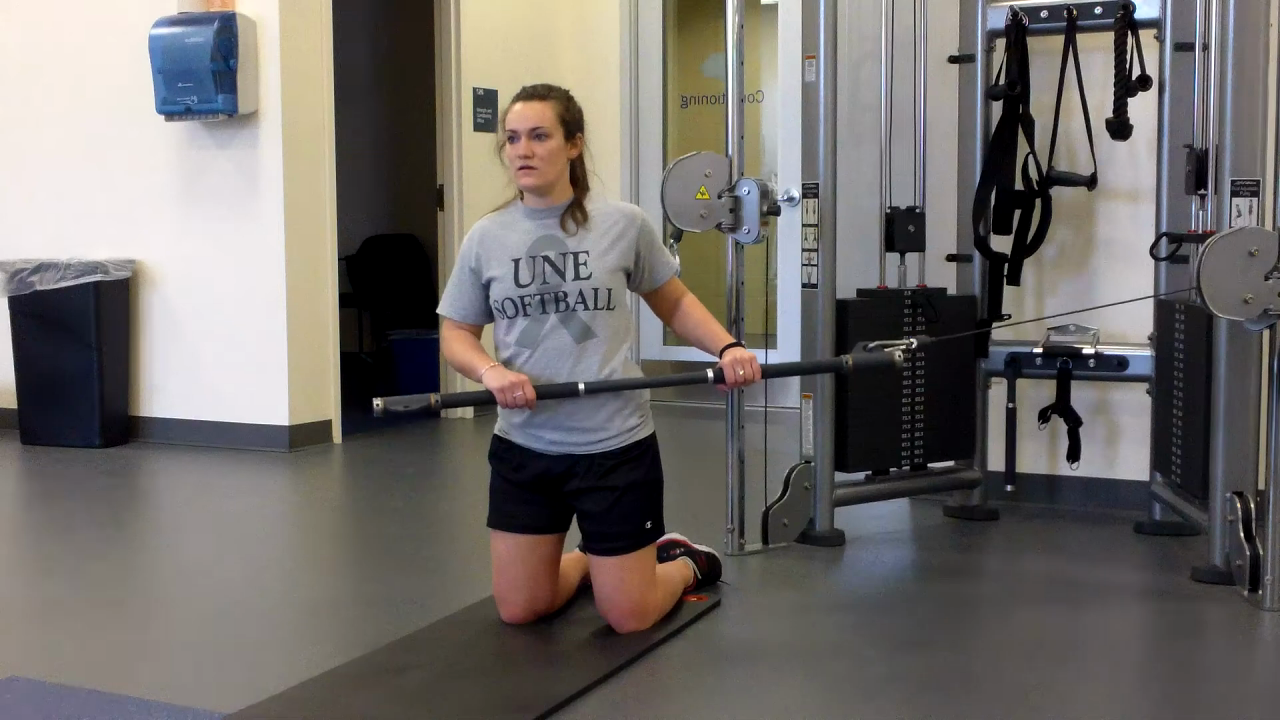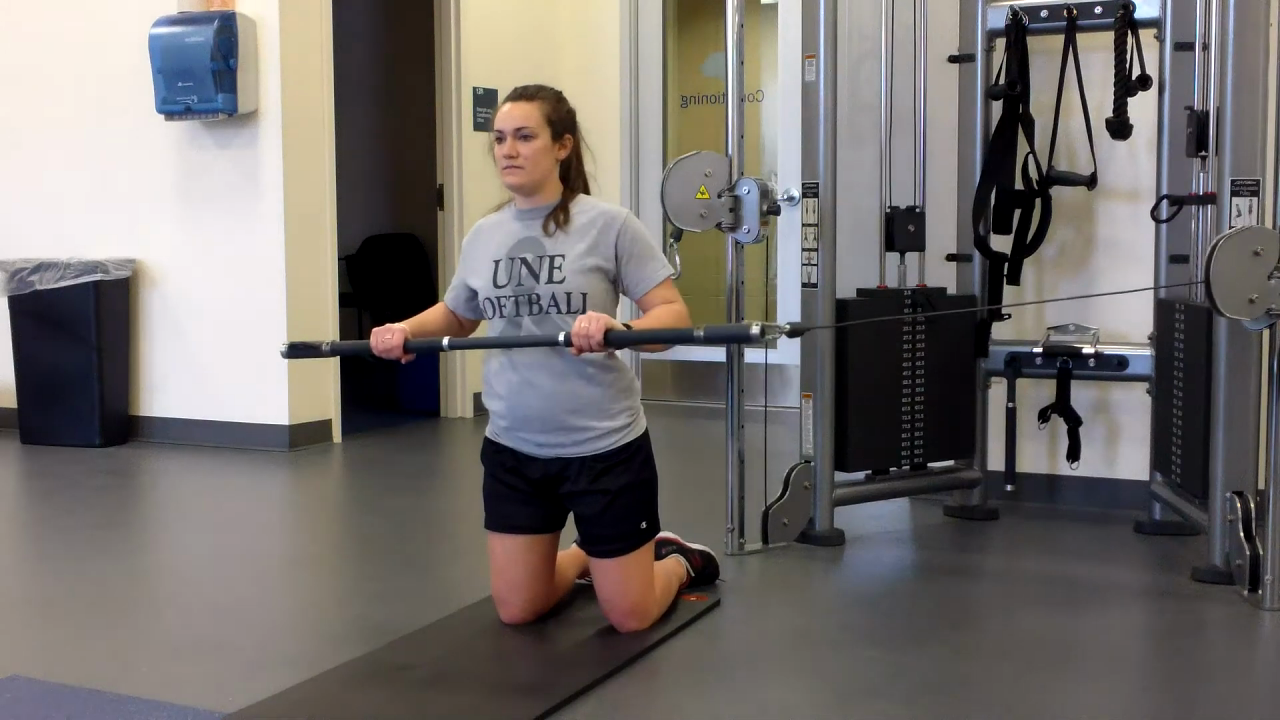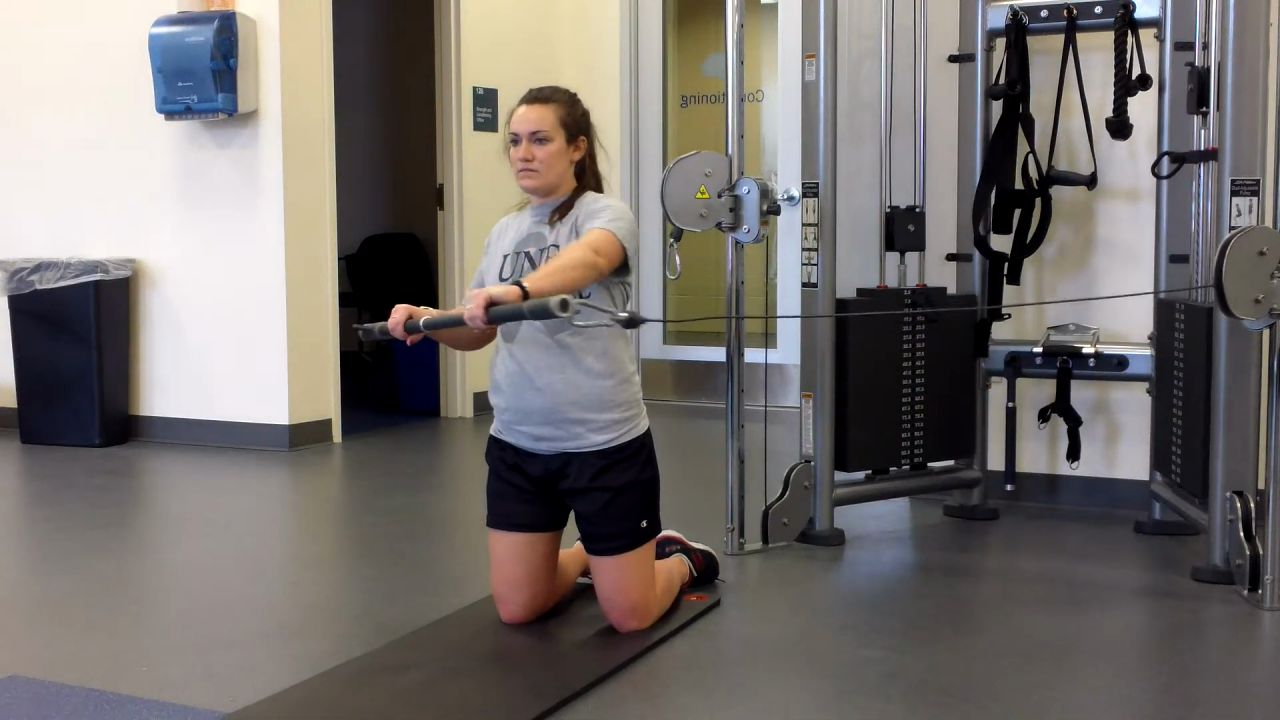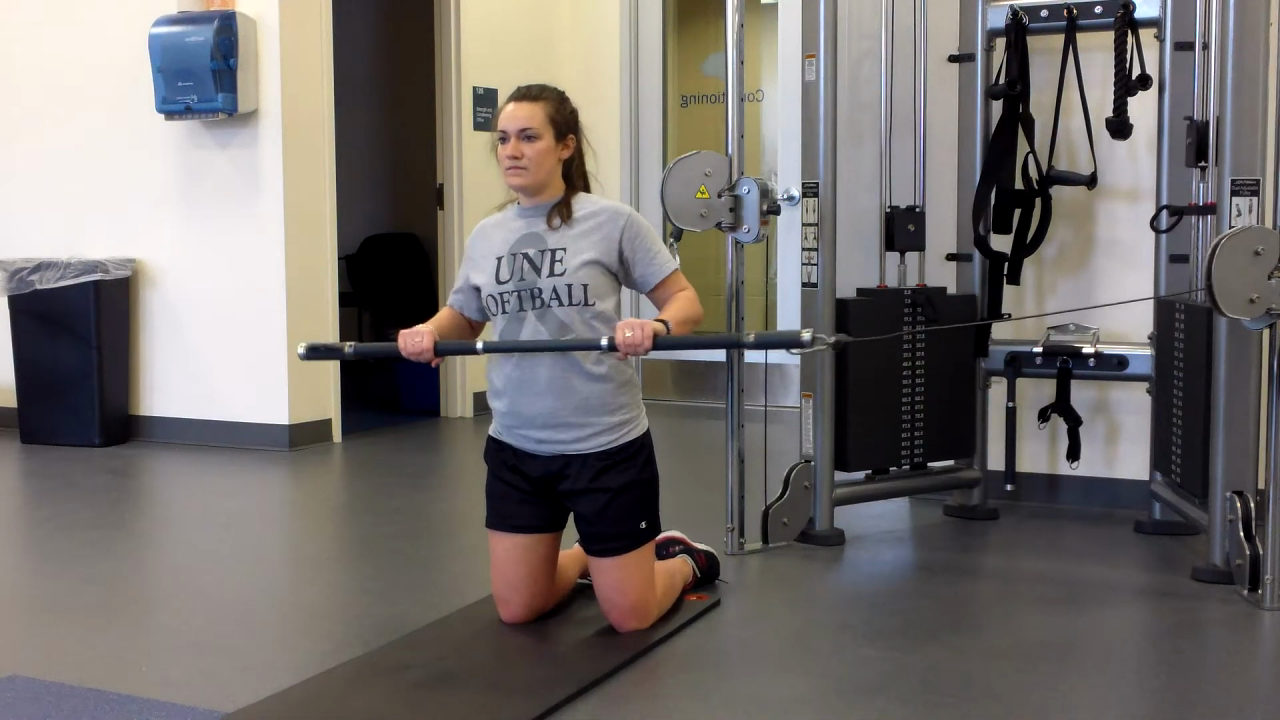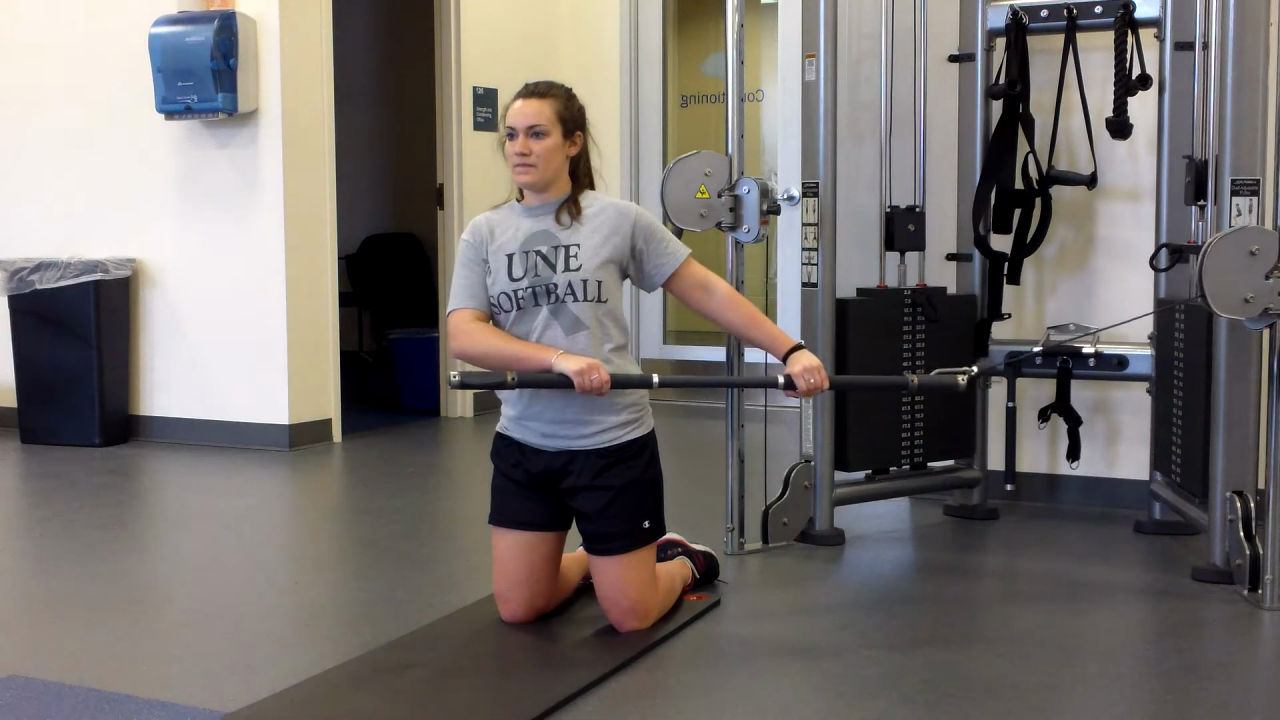
dt=1s
person 1, frame 1
left shoulder: (624, 224)
right shoulder: (484, 238)
left elbow: (674, 302)
right elbow: (455, 335)
left wrist: (727, 347)
right wrist: (489, 370)
left hip: (614, 445)
right hip: (523, 447)
left knee: (629, 616)
right knee: (519, 610)
left ankle: (684, 562)
right ankle: (590, 560)
person 1, frame 2
left shoulder: (610, 226)
right shoulder: (482, 236)
left elbow: (673, 315)
right elbow: (456, 317)
left wrist: (618, 329)
right wrist: (406, 330)
left hip: (603, 446)
right hip: (512, 449)
left knee: (629, 616)
right knee: (517, 611)
left ankle: (678, 560)
right ankle: (584, 556)
person 1, frame 3
left shoulder: (602, 213)
right shoulder: (503, 231)
left elbow: (588, 257)
right elbow: (476, 330)
left wrist: (517, 290)
right wrist: (423, 318)
left hip: (604, 442)
right hip: (517, 445)
left knee: (630, 616)
right knee: (516, 609)
left ankle: (680, 560)
right ankle: (586, 556)
person 1, frame 4
left shoulder: (611, 222)
right shoulder: (485, 235)
left elbow: (684, 300)
right elbow: (463, 320)
left wrist: (657, 327)
right wrist: (427, 333)
left hip: (605, 444)
right hip: (516, 448)
left knee: (629, 616)
right knee: (516, 610)
left ankle: (682, 559)
right ankle: (586, 557)
person 1, frame 5
left shoulder: (618, 221)
right shoulder: (483, 233)
left elbow: (706, 291)
right elbow: (464, 337)
left wrist: (790, 350)
right wrist: (558, 358)
left hip: (612, 442)
right hip: (523, 445)
left knee: (630, 616)
right knee: (517, 609)
left ankle: (683, 561)
right ankle: (595, 560)
